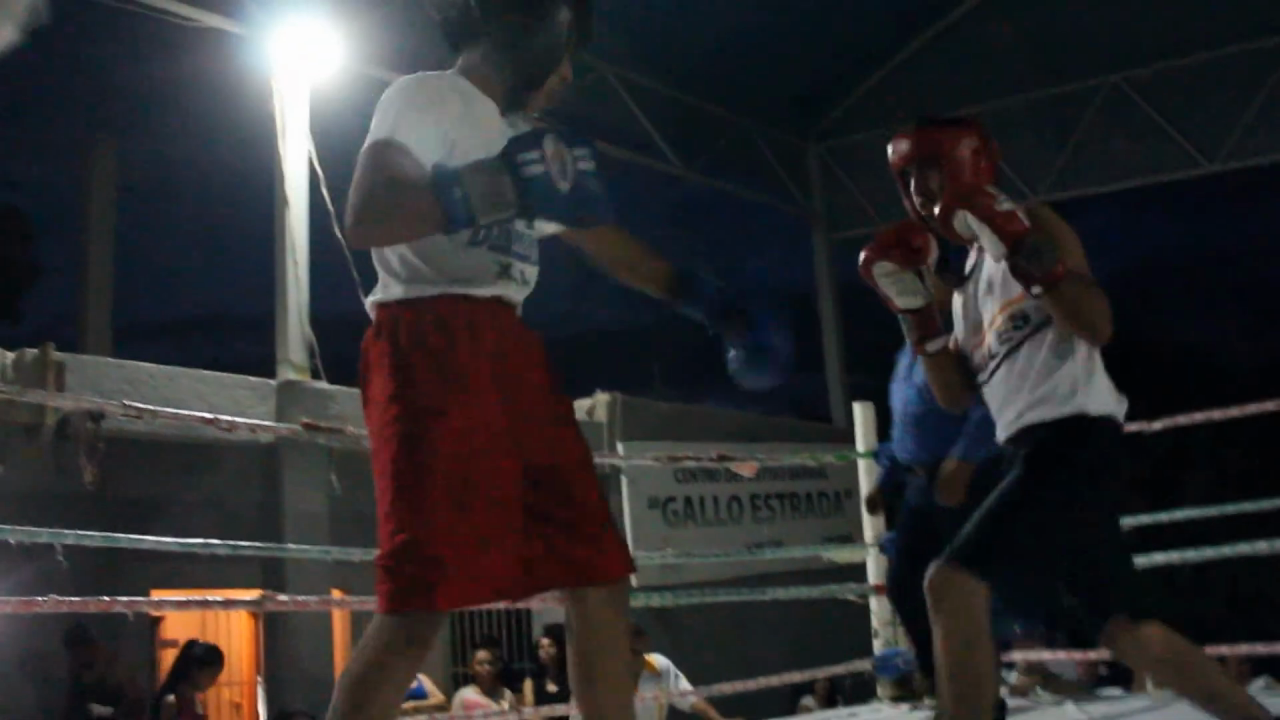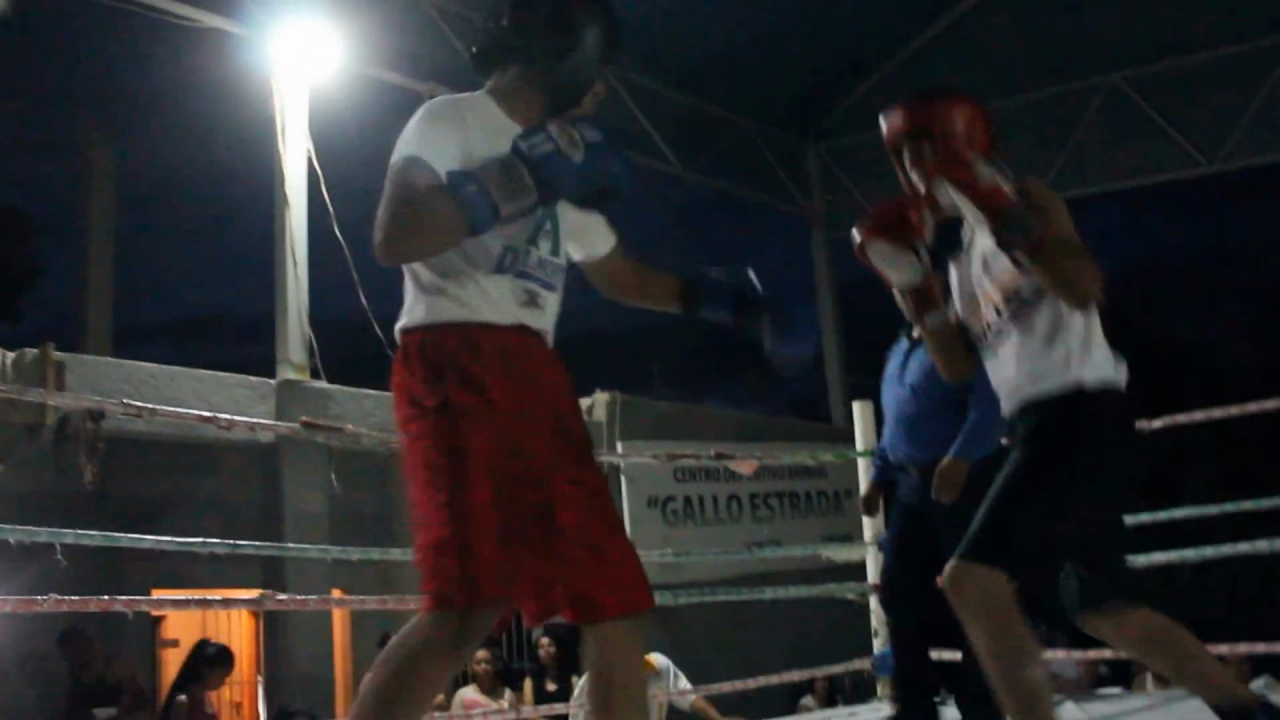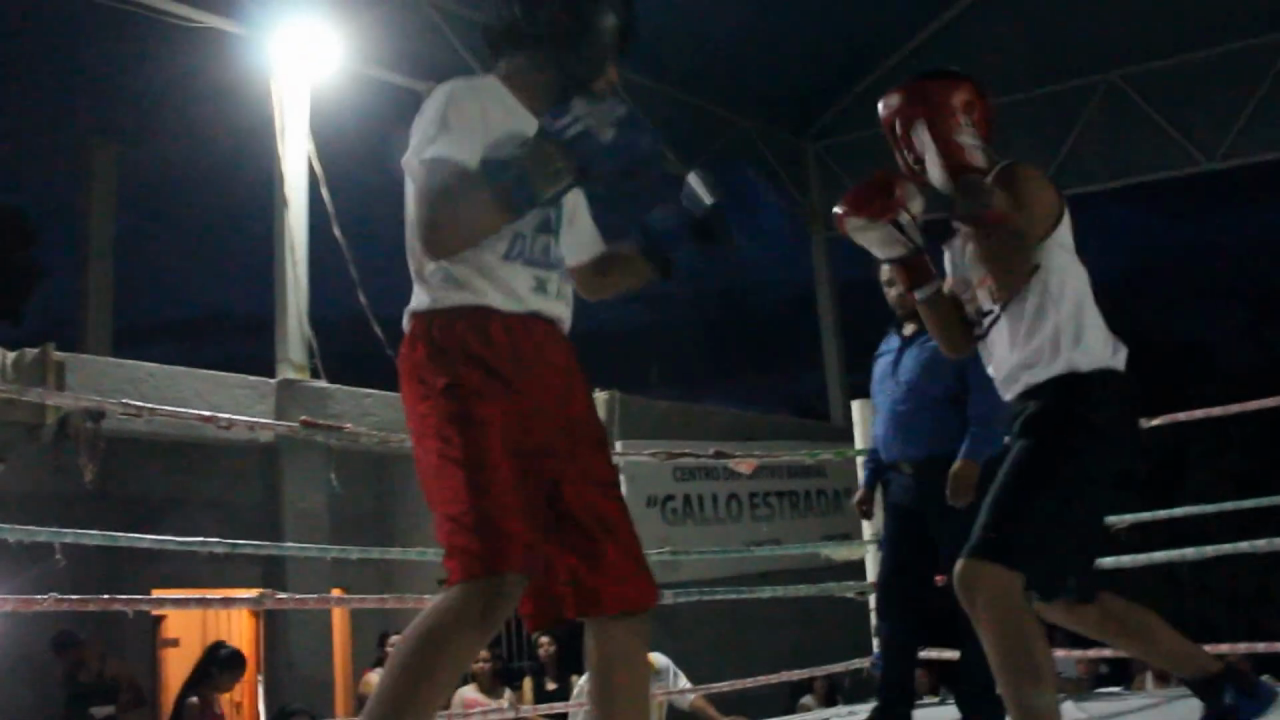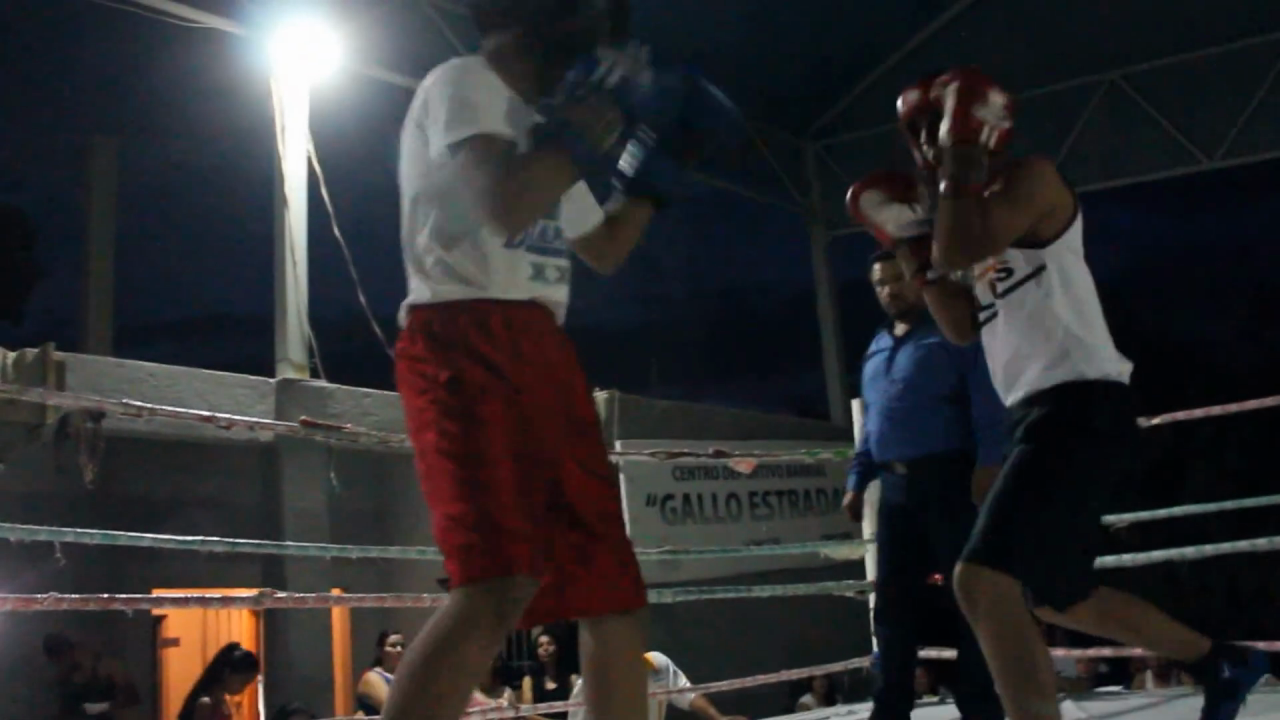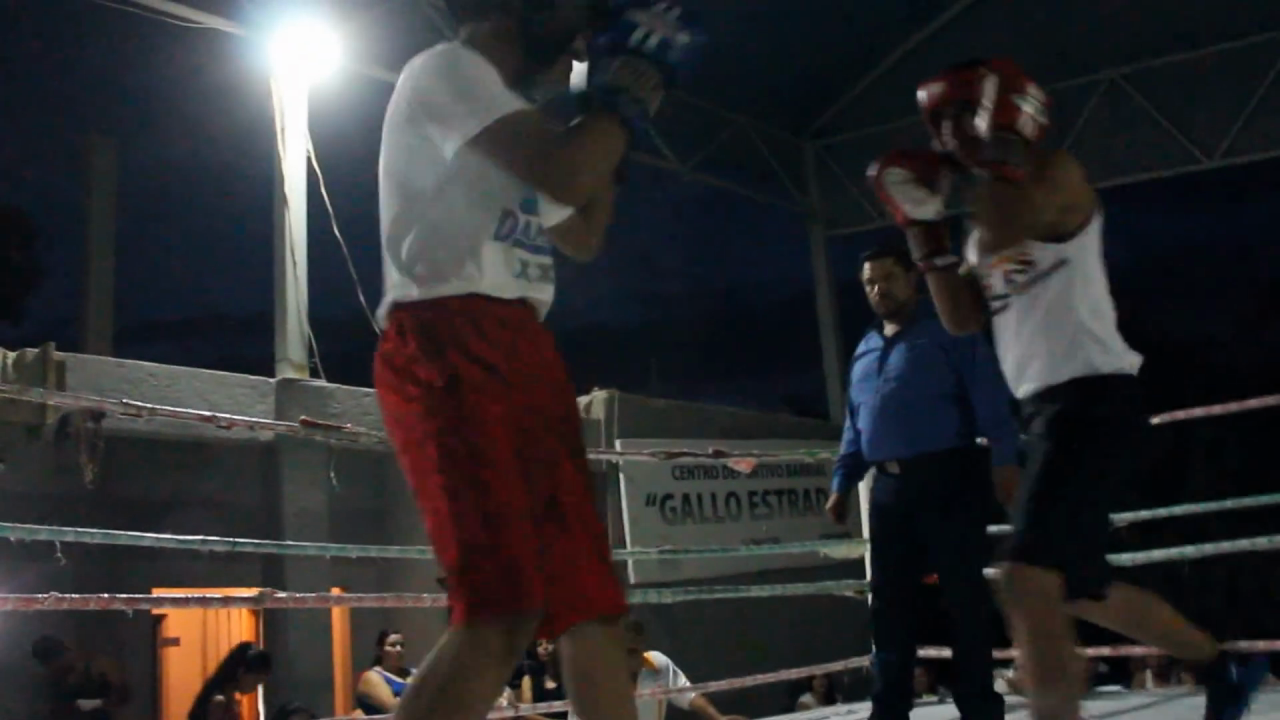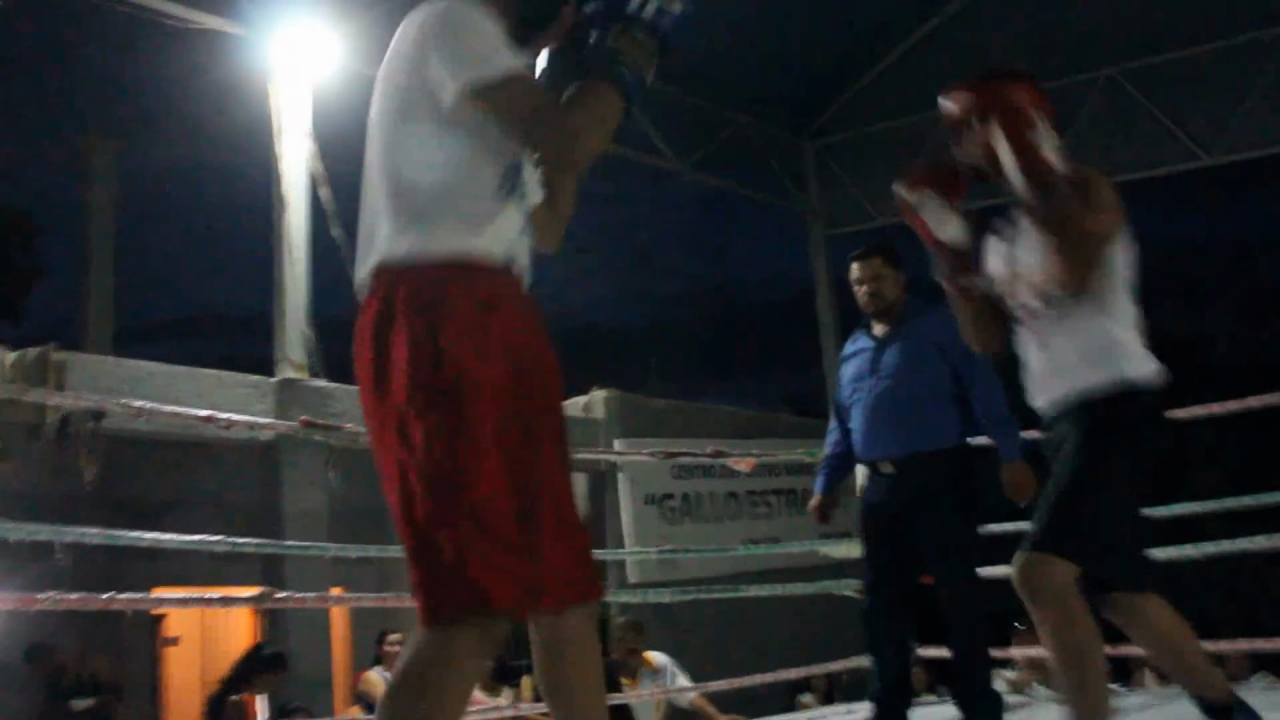
dt=0.1s
person 1, frame 1
left shoulder: (529, 143)
right shoulder: (424, 97)
left elbow: (614, 247)
right elbow: (367, 218)
left wrist: (712, 301)
right wrist: (505, 183)
left hip: (510, 359)
right hip: (432, 348)
left knee: (600, 578)
right knee: (421, 603)
person 1, frame 2
left shoulder: (557, 162)
right shoulder: (451, 120)
left elbow: (621, 277)
right elbow: (393, 237)
left wrist: (731, 303)
right wrist: (519, 181)
left hip: (533, 382)
right hip: (458, 371)
left knee: (620, 608)
right knee: (467, 605)
person 1, frame 3
left shoulder: (548, 156)
right shoulder: (464, 104)
left elbow: (591, 276)
right elbow: (436, 236)
right wrist: (550, 157)
left hip: (548, 371)
right hip: (468, 354)
left knee: (620, 603)
right knee: (495, 580)
person 1, frame 4
left shoulder: (539, 125)
right shoulder: (460, 83)
left elbow: (604, 248)
right elbow: (511, 202)
left wrist: (654, 163)
right wrist: (606, 110)
left hip: (542, 361)
right hip: (468, 348)
left knee: (614, 602)
right knee: (501, 581)
person 1, frame 5
left shoulder: (495, 101)
right shoulder: (447, 72)
left elbow: (582, 240)
right elbow: (568, 172)
left wrist: (609, 107)
right wrist: (637, 75)
left hip: (515, 359)
right hip: (455, 355)
left knee: (592, 608)
right knee: (508, 605)
person 1, frame 6
left shoulder: (489, 85)
left elbow: (544, 230)
right elbow: (563, 143)
left wrist: (588, 82)
left hip: (493, 336)
right hip: (440, 320)
left knee: (564, 594)
right knee: (477, 605)
person 2, frame 1
left shoulder: (1032, 226)
right shoulder: (970, 286)
left elbow: (1093, 324)
right elbow: (955, 393)
left wrist: (1018, 246)
right wrist: (914, 307)
left hip: (1072, 441)
right hip: (1046, 451)
left knee: (951, 585)
right knee: (1122, 623)
person 2, frame 2
left shoulder: (1026, 200)
right shoulder: (964, 259)
left elbow: (1086, 292)
right elbow: (958, 369)
left wrist: (1004, 217)
right wrist: (911, 283)
left hip: (1078, 417)
right hip: (1051, 428)
left knee: (972, 581)
right knee: (1105, 610)
person 2, frame 3
left shoulder: (1016, 181)
right shoulder: (966, 232)
left elbow: (1015, 260)
right elbow: (956, 339)
left wrist: (959, 179)
right wrist: (899, 256)
left hip: (1077, 400)
right hip: (1056, 410)
left knee: (985, 579)
right knee: (1060, 595)
person 2, frame 4
left shoulder: (1027, 177)
right shoulder: (983, 209)
left elbow: (957, 251)
right elbow: (962, 328)
left wrist: (963, 151)
right wrist: (908, 239)
left hip: (1078, 410)
right hip: (1050, 417)
left knee: (980, 582)
right knee: (1053, 595)
right ankle: (1221, 659)
person 2, frame 5
left shoulder: (1051, 168)
right shoulder: (988, 210)
left elbow: (995, 238)
right elbow: (963, 319)
left wrist: (1001, 137)
right wrist: (922, 224)
left hip: (1092, 400)
right hip: (1055, 410)
left knee: (1024, 579)
right knee: (1077, 588)
person 2, frame 6
left shoulder: (1082, 190)
right shoulder: (1010, 236)
left elbow: (1081, 278)
right elbow: (985, 337)
left wrist: (1038, 179)
right wrist: (948, 242)
left hip: (1115, 409)
right hip: (1078, 419)
left knee: (1041, 574)
right knee: (1124, 592)
person 3, frame 1
right shoulder: (911, 351)
left elbow: (991, 403)
left wrist: (965, 460)
right wrist: (885, 478)
left hip: (970, 481)
right hip: (917, 485)
right knee: (903, 583)
person 3, frame 2
right shoulder: (899, 350)
left elbow: (990, 400)
left wrist: (961, 456)
right wrist: (877, 476)
left hip: (964, 480)
right hip: (909, 483)
right knee: (897, 593)
person 3, frame 3
right shoulder: (887, 348)
left elbow: (987, 399)
left wrist: (971, 458)
right wrist: (870, 481)
left hip: (956, 480)
right hip: (904, 485)
right knee: (896, 597)
person 3, frame 4
right shoulder: (877, 348)
left elbow: (989, 401)
left wrist: (989, 460)
right wrist: (857, 482)
left hip: (954, 480)
right hip: (897, 486)
right knee: (893, 601)
person 3, frame 5
left shoulder: (947, 330)
right shoulder: (864, 350)
left elbow: (987, 394)
right elbow: (855, 426)
left wrist: (1003, 459)
right wrist: (841, 485)
left hip: (947, 475)
right hip: (889, 485)
left knee: (963, 594)
right knee: (889, 602)
person 3, frame 6
left shoulder: (940, 327)
right shoulder: (852, 351)
left elbow: (985, 392)
right elbow: (841, 427)
left wrist: (1011, 457)
right wrist: (825, 485)
left hip: (940, 477)
right hip: (880, 487)
left knee: (958, 594)
right knee: (883, 603)
